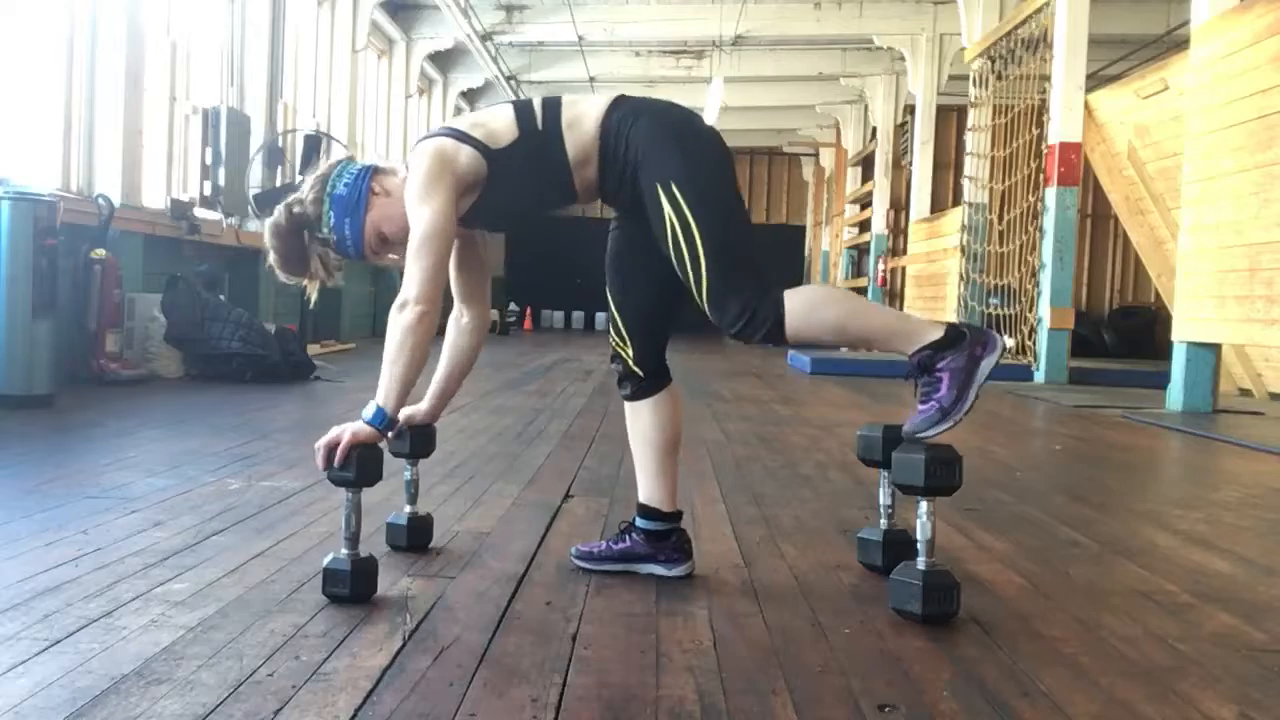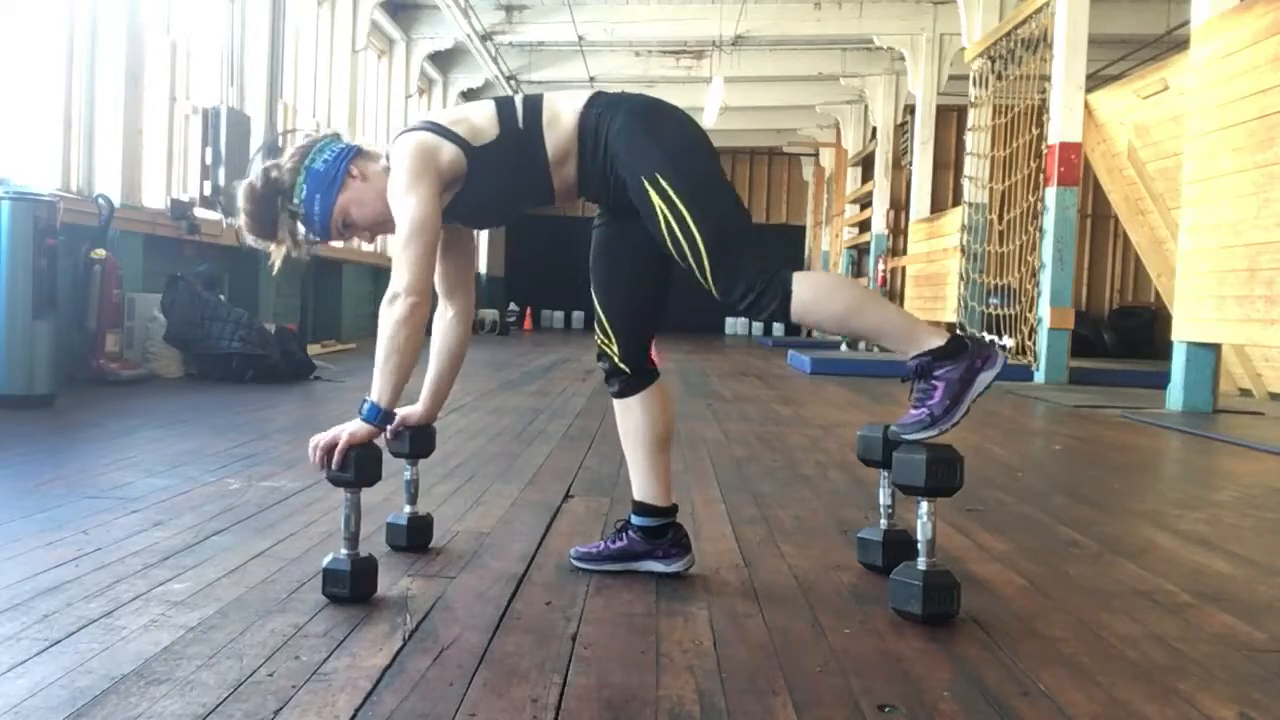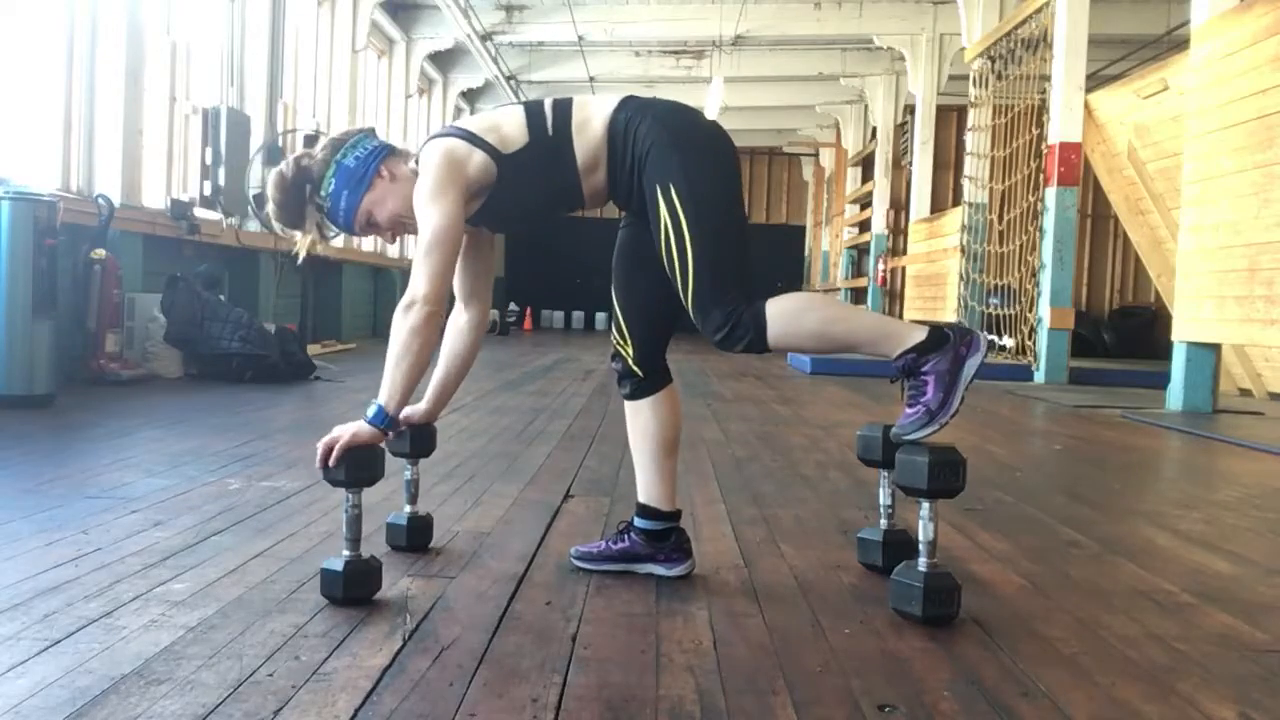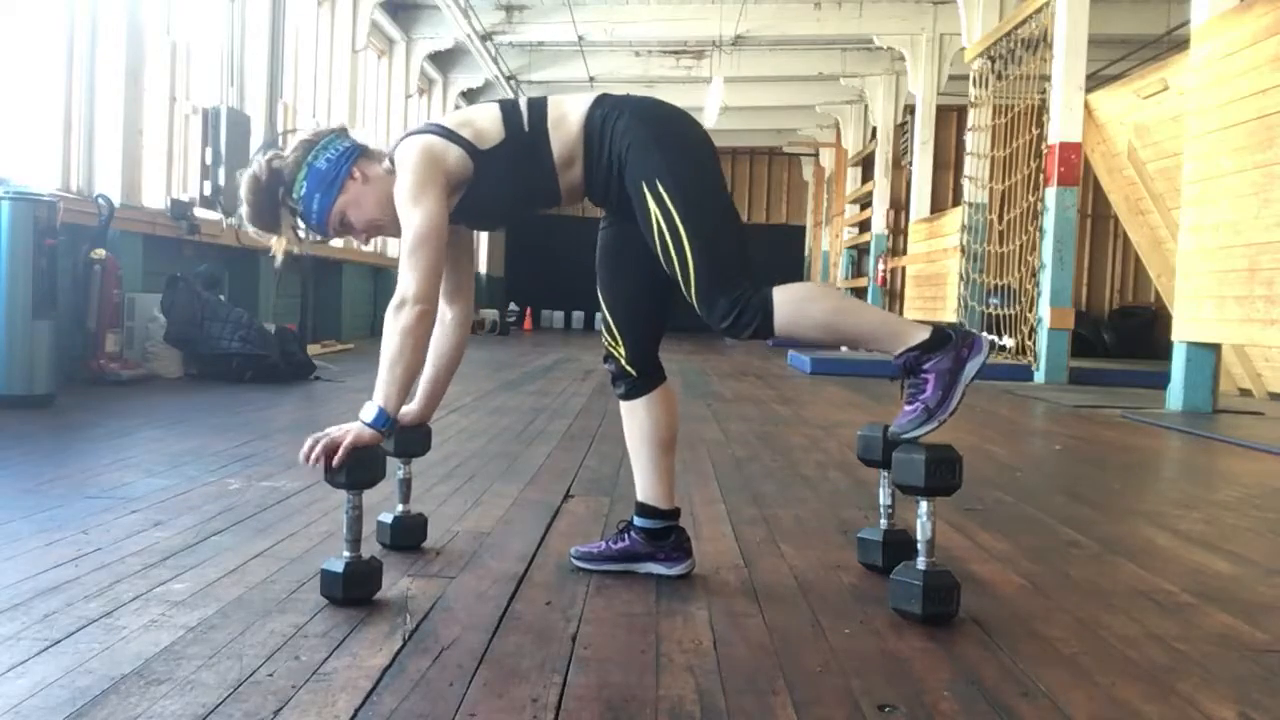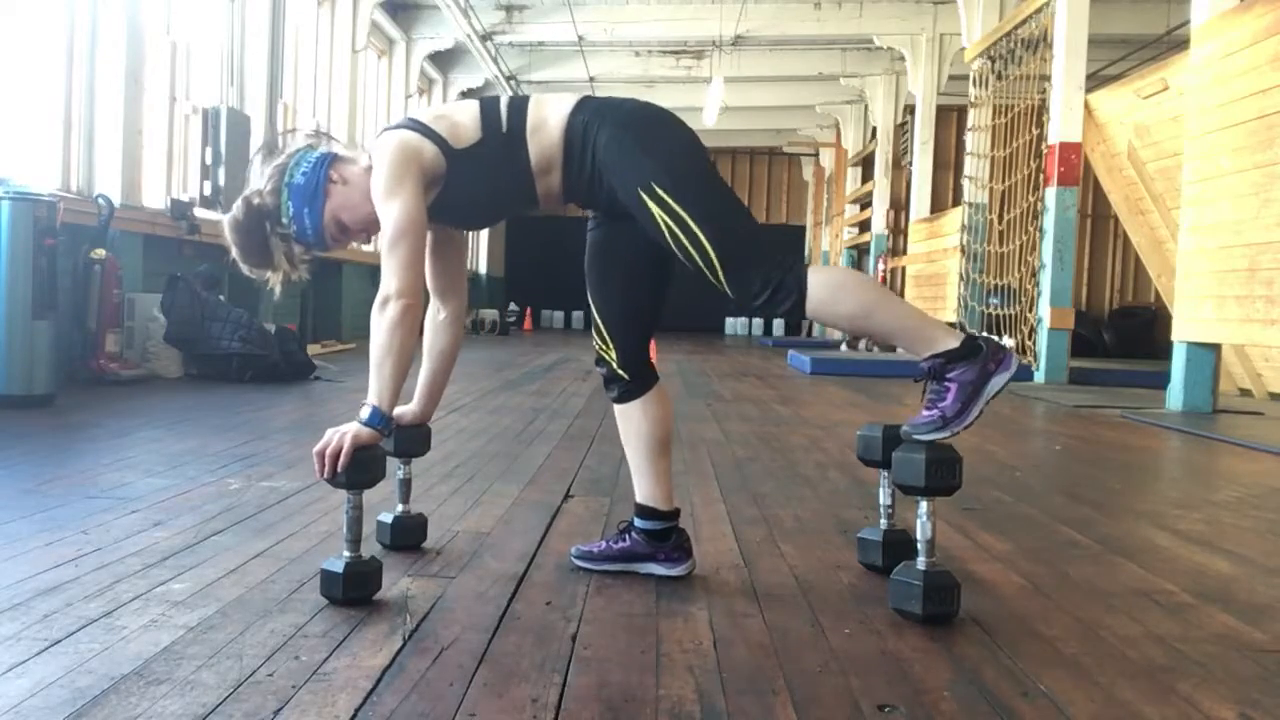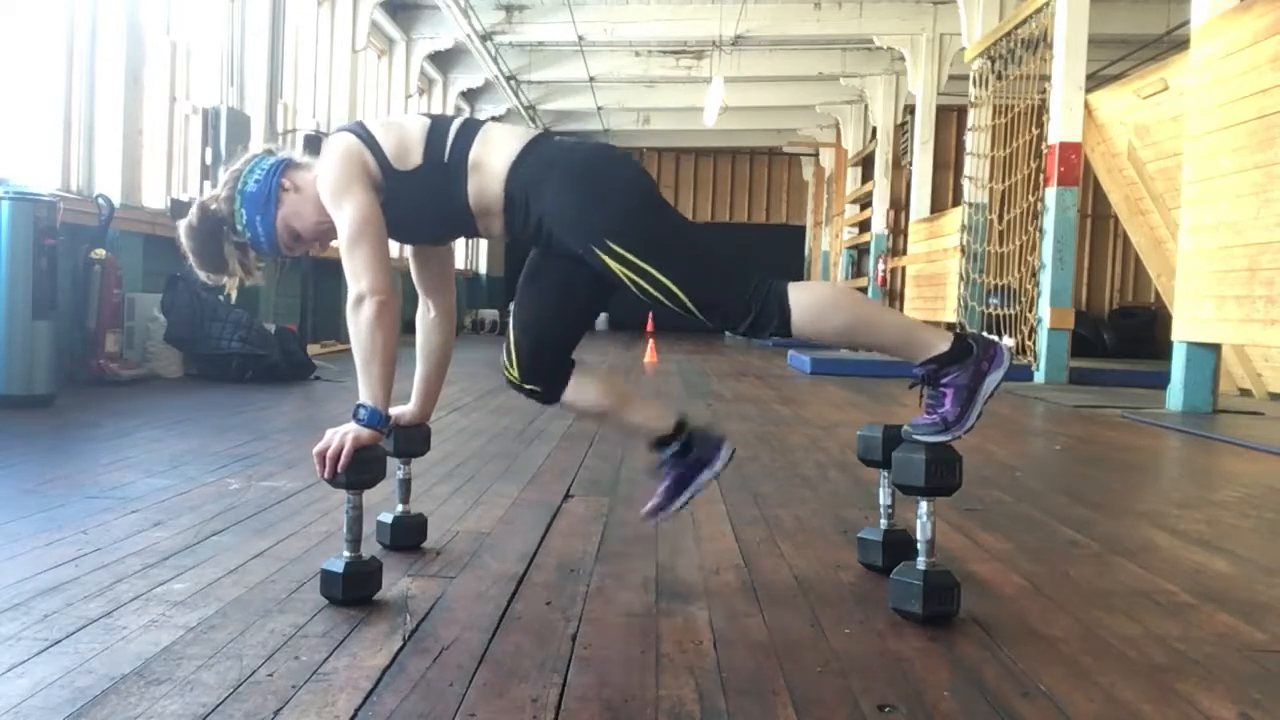
dt=0.4s
person 1, frame 1
left shoulder: (431, 168)
right shoulder: (453, 202)
left elbow: (414, 306)
right elbow: (469, 315)
left wrist: (378, 417)
right wrist: (428, 409)
left hip: (661, 149)
right hip: (643, 182)
left knee: (742, 309)
right knee: (636, 361)
left ankle: (945, 345)
right ankle: (660, 531)
person 1, frame 2
left shoulder: (414, 158)
right shoulder: (437, 196)
left elbow: (406, 299)
right elbow: (453, 307)
left wrist: (372, 414)
right wrist: (427, 409)
left hip: (639, 144)
right hip: (622, 185)
left knee: (751, 285)
right knee: (622, 359)
left ankle: (945, 357)
right ankle: (655, 530)
person 1, frame 3
left shoulder: (442, 168)
right shoulder: (463, 196)
left elbow: (421, 303)
right elbow: (470, 308)
left wrist: (379, 418)
right wrist: (428, 407)
left hip: (669, 151)
right hip: (650, 179)
left knee: (728, 321)
right knee: (636, 359)
left ankle: (929, 348)
right ankle: (658, 531)
person 1, frame 4
left shoulder: (419, 163)
right shoulder: (440, 190)
left elbow: (412, 303)
right elbow: (452, 307)
left wrist: (377, 418)
right wrist: (419, 410)
left hip: (648, 148)
right hip: (628, 182)
left knee: (732, 308)
right knee: (630, 359)
left ankle: (932, 346)
right ankle: (657, 531)
person 1, frame 5
left shoulder: (395, 159)
right shoulder: (430, 193)
left elbow: (398, 299)
right elbow: (446, 306)
left wrist: (374, 416)
right wrist: (419, 409)
left hip: (630, 148)
right hip: (616, 188)
left knee: (764, 284)
right knee: (620, 362)
left ankle: (962, 357)
right ankle: (656, 532)
person 1, frame 6
left shoulder: (341, 161)
right shoulder: (390, 191)
left elbow: (370, 299)
right elbow: (436, 303)
left wrist: (369, 418)
right wrist: (417, 411)
left hip: (579, 192)
right hip: (569, 210)
left knee: (747, 305)
right knee: (531, 367)
left ankle: (952, 356)
right ankle: (681, 443)
